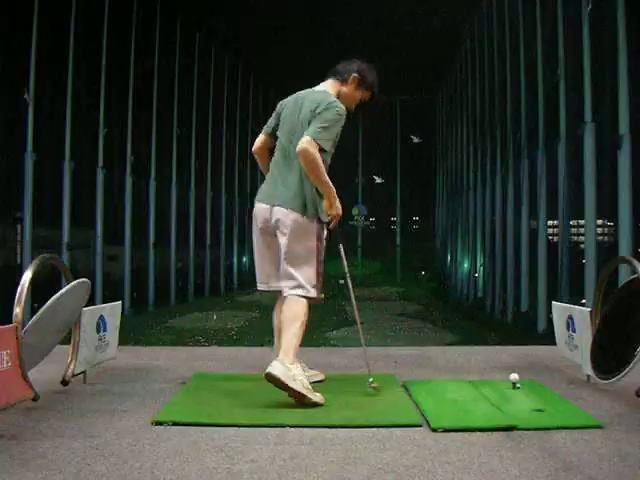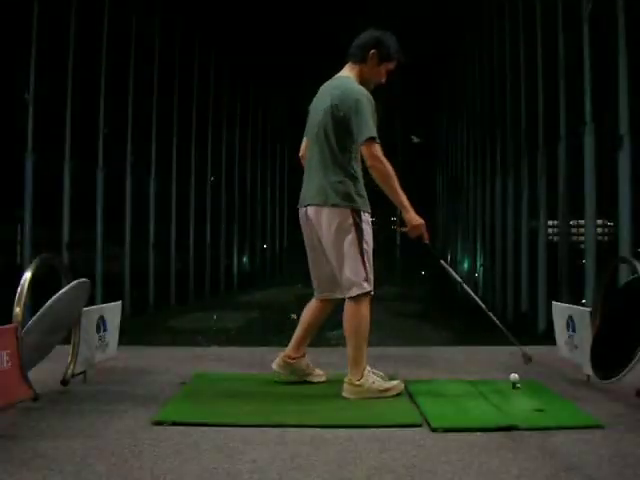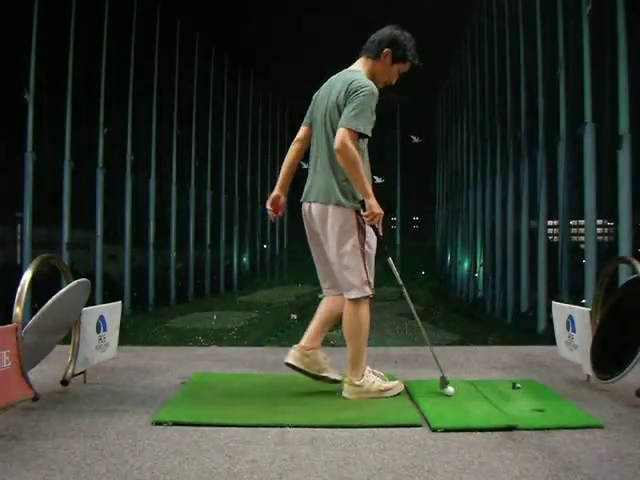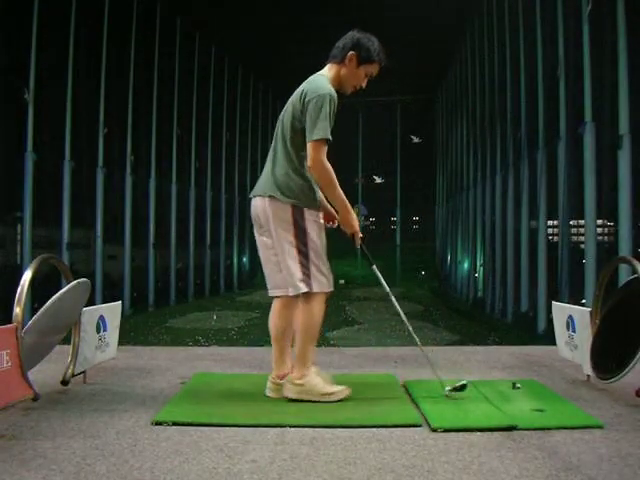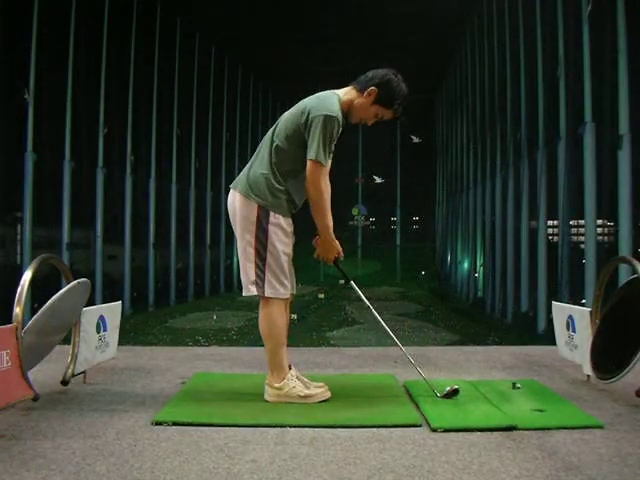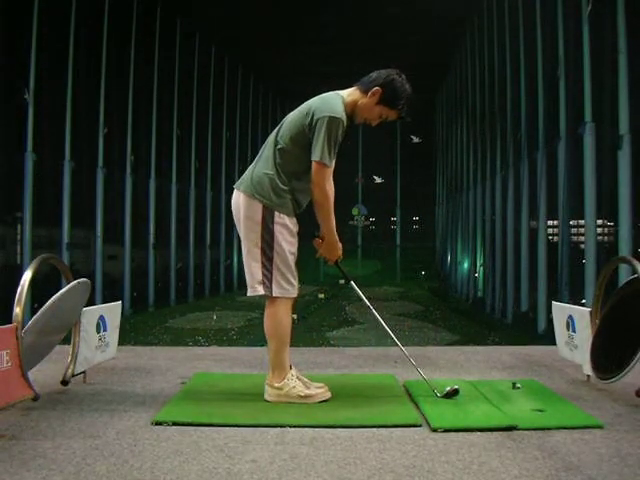
dt=0.7s
person 1, frame 1
left shoulder: (289, 101)
right shoulder: (333, 107)
left elbow: (259, 149)
right elbow: (306, 149)
right wrist: (331, 197)
left hip: (266, 204)
right hip: (300, 210)
left knee: (289, 288)
right knee: (302, 290)
left ankle: (286, 360)
right ankle: (286, 364)
person 1, frame 2
left shoulder: (324, 92)
right shoulder: (356, 95)
left elbow: (304, 153)
right elbow: (374, 158)
right wrist: (407, 209)
left hip: (312, 204)
right hip: (341, 205)
left knee: (327, 291)
right knee: (359, 291)
left ankle: (293, 357)
right ankle: (358, 377)
person 1, frame 3
left shoulder: (329, 85)
right shoulder: (364, 88)
left elbow: (300, 141)
right elbow: (343, 145)
left wrist: (281, 188)
right wrist: (370, 197)
left hip: (315, 201)
right hip: (343, 204)
left knee: (340, 288)
right knee: (357, 290)
left ankle: (307, 349)
right ankle: (358, 378)
person 1, frame 4
left shoulder: (310, 88)
right shoulder: (323, 92)
right elbow: (316, 161)
left wrist: (322, 204)
right wrist: (346, 211)
left hip: (271, 199)
right hip: (289, 203)
left knee: (287, 291)
right knee: (313, 289)
left ankle: (281, 374)
right ankle: (301, 376)
person 1, frame 5
left shoulder: (328, 109)
right shoulder: (328, 112)
left elbow: (322, 180)
right elbow: (313, 182)
left wrist: (328, 233)
right wrist: (327, 236)
left hip: (264, 201)
right hip: (260, 201)
left knee: (281, 292)
right knee: (273, 293)
left ankle: (283, 373)
right ankle: (279, 381)
person 1, frame 6
left shoulder: (332, 108)
right shoulder: (332, 113)
left elbow: (325, 181)
right elbow: (318, 183)
left wrist: (328, 234)
right wrist: (331, 237)
left hip: (264, 200)
right hip: (265, 202)
left knee: (283, 291)
right knee: (280, 292)
left ankle: (282, 373)
right ankle: (279, 381)
